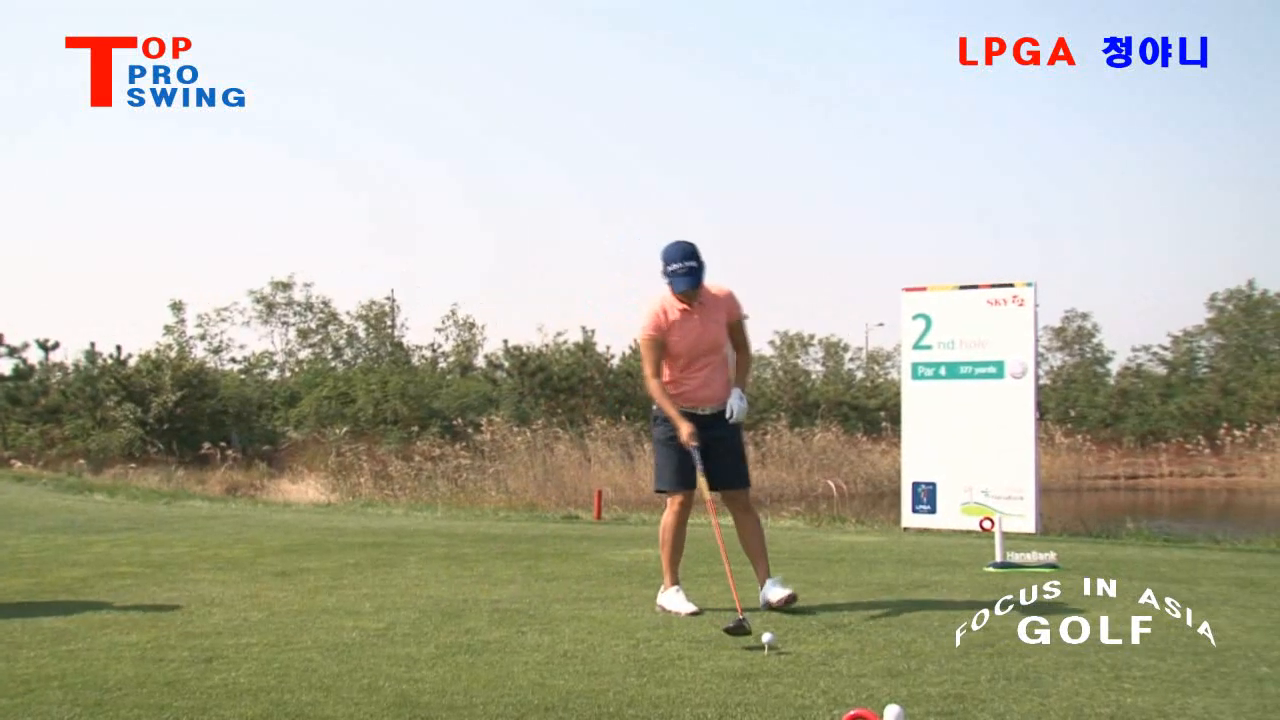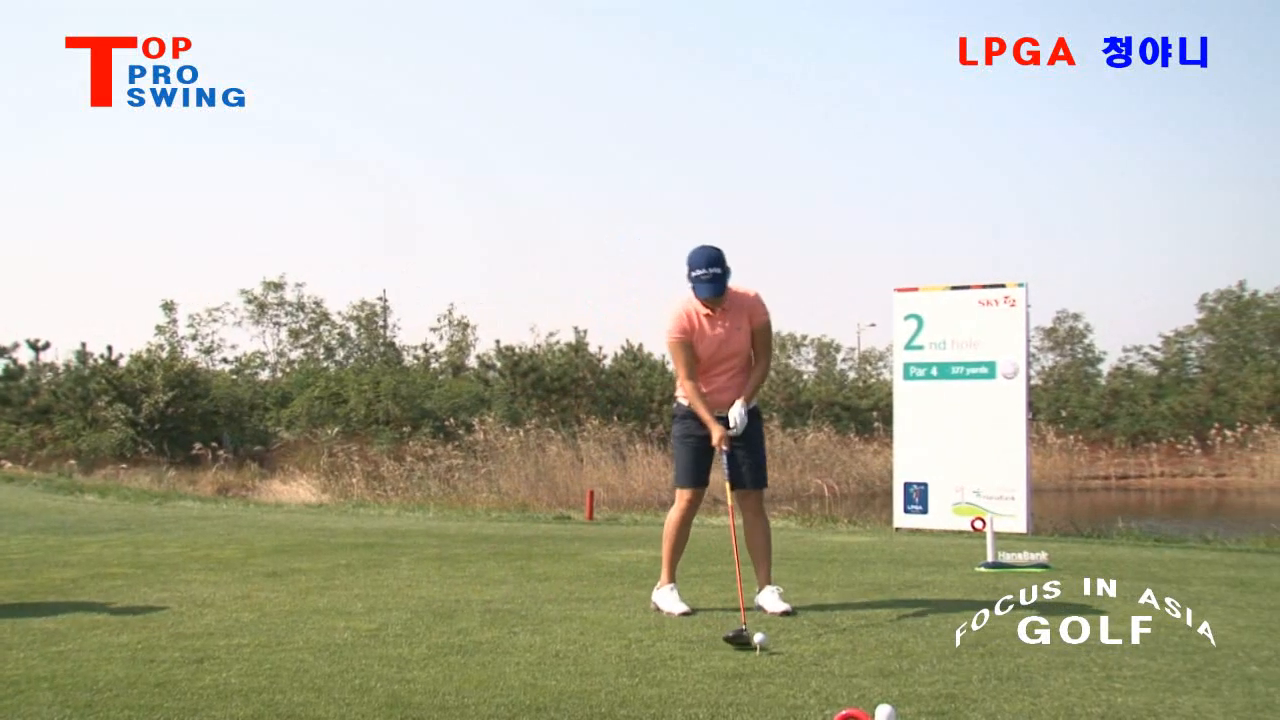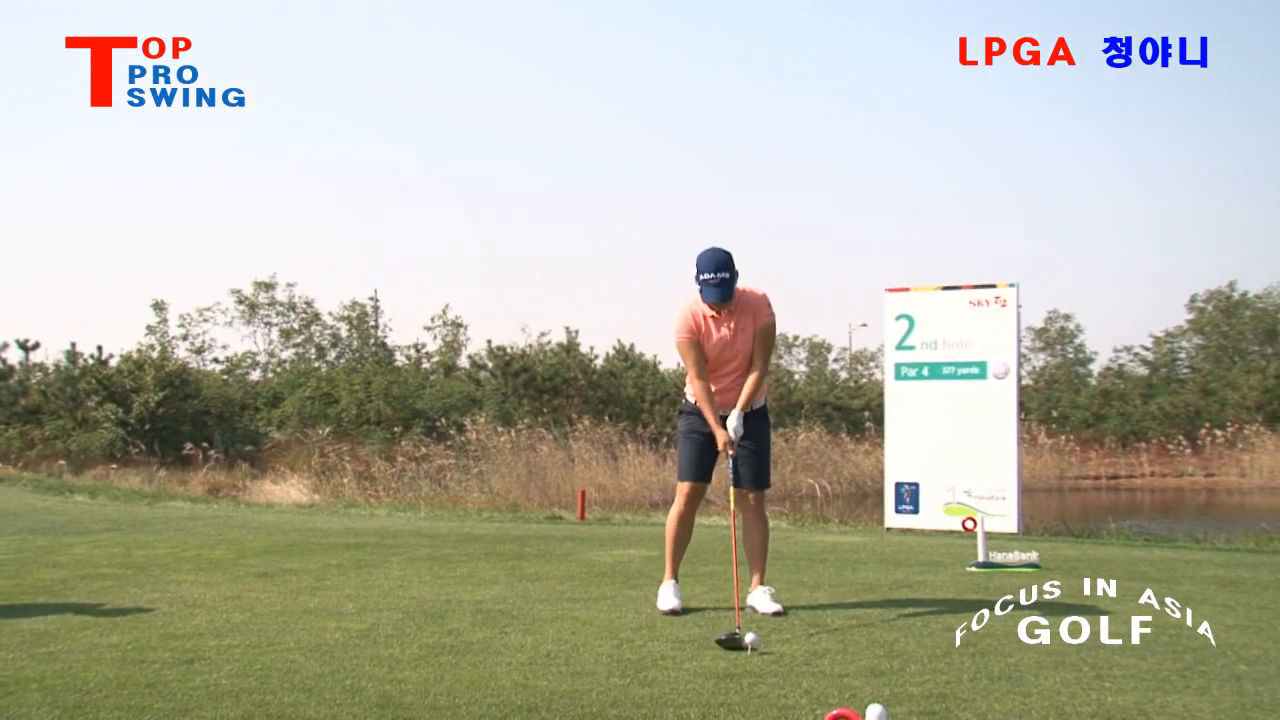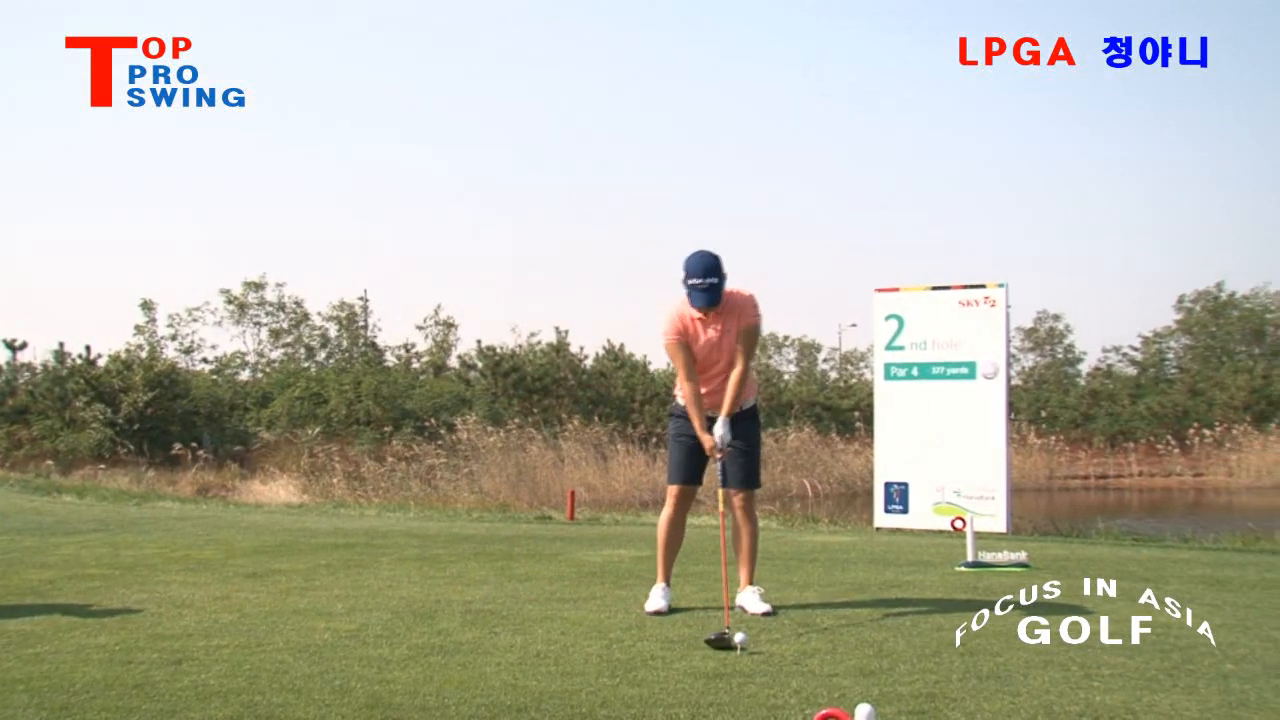
dt=0.2s
person 1, frame 1
left shoulder: (725, 301)
right shoulder: (657, 316)
left elbow: (741, 349)
right elbow: (654, 378)
left wrist: (737, 390)
right wrist: (680, 423)
left hip: (722, 415)
right hip: (675, 417)
left knee: (740, 500)
right knee: (678, 502)
left ankle: (767, 583)
right ankle: (669, 589)
person 1, frame 2
left shoulder: (752, 303)
right shoulder: (682, 319)
left elbow: (763, 360)
right elbow: (689, 380)
left wrist: (741, 405)
right wrist: (713, 427)
left hip: (743, 414)
right hip: (694, 415)
left knee: (752, 500)
right knee: (686, 500)
left ankle: (765, 588)
right ankle: (665, 586)
person 1, frame 3
left shoulder: (759, 304)
right shoulder: (689, 318)
left elbow: (760, 365)
right elbow: (698, 378)
left wrist: (738, 413)
right wrist: (717, 429)
left hip: (750, 413)
right hip: (700, 413)
left knee: (753, 500)
right knee: (687, 495)
left ankle: (757, 589)
right ankle: (670, 583)
person 1, frame 4
left shoulder: (745, 305)
right shoulder: (677, 320)
left elbow: (741, 366)
right elbow: (688, 380)
left wrist: (724, 420)
right wrist: (703, 434)
left hip: (739, 414)
right hip: (689, 414)
left knee: (742, 500)
right knee: (677, 497)
left ankle: (747, 588)
right ankle: (661, 585)
